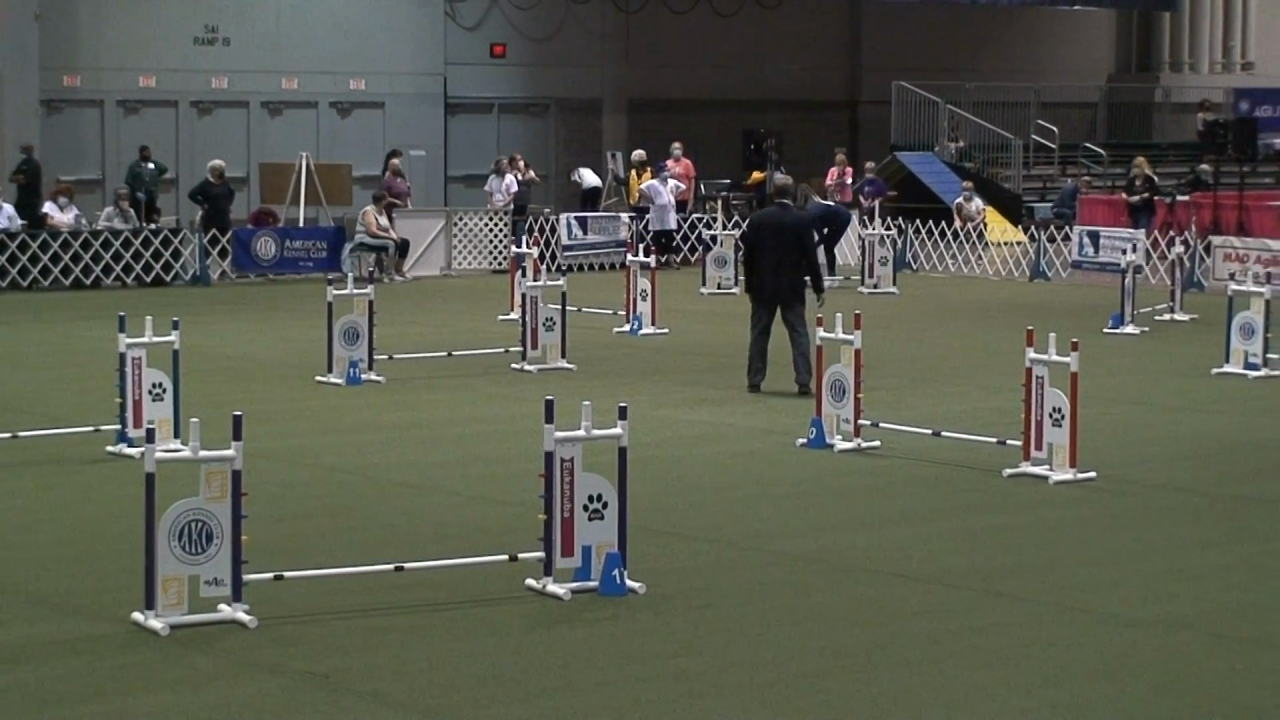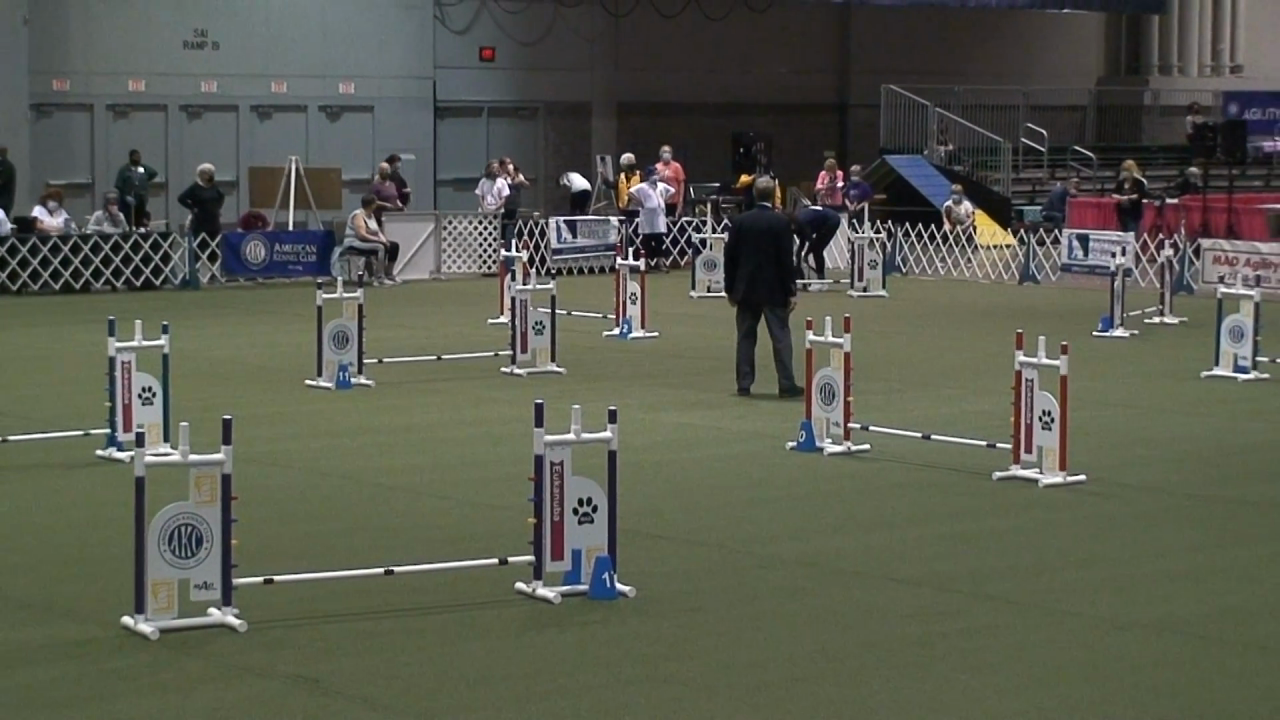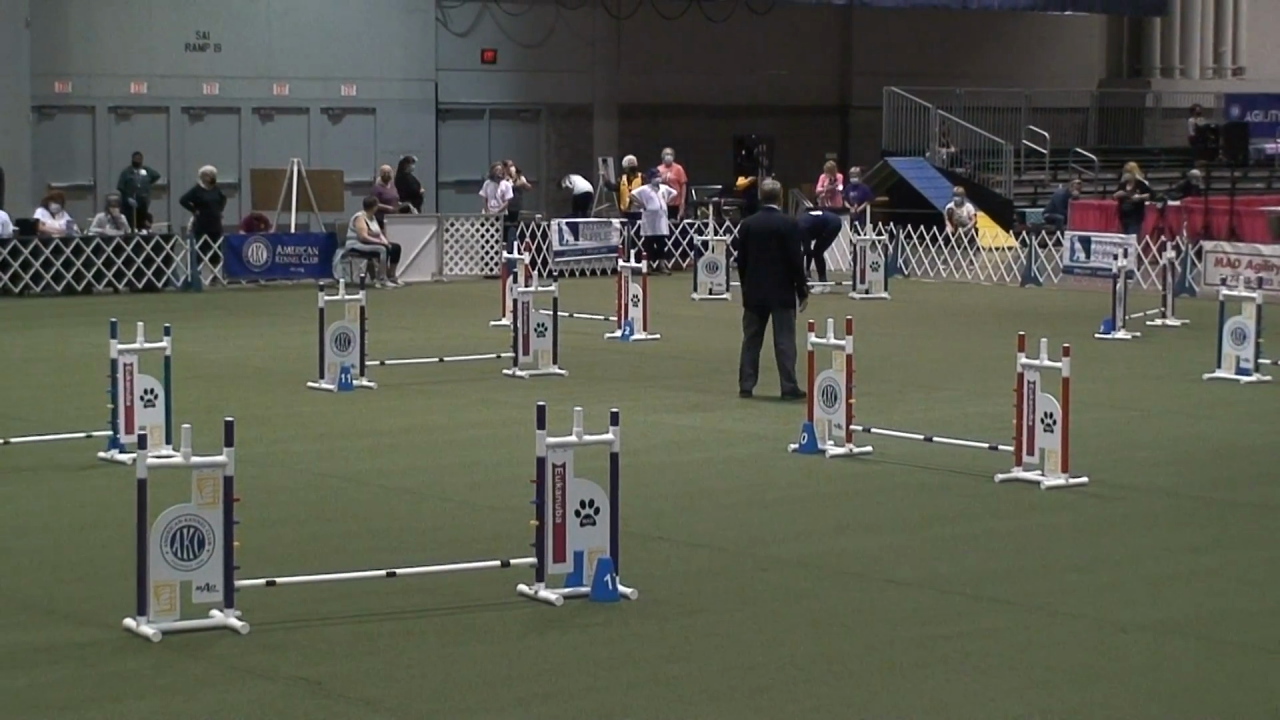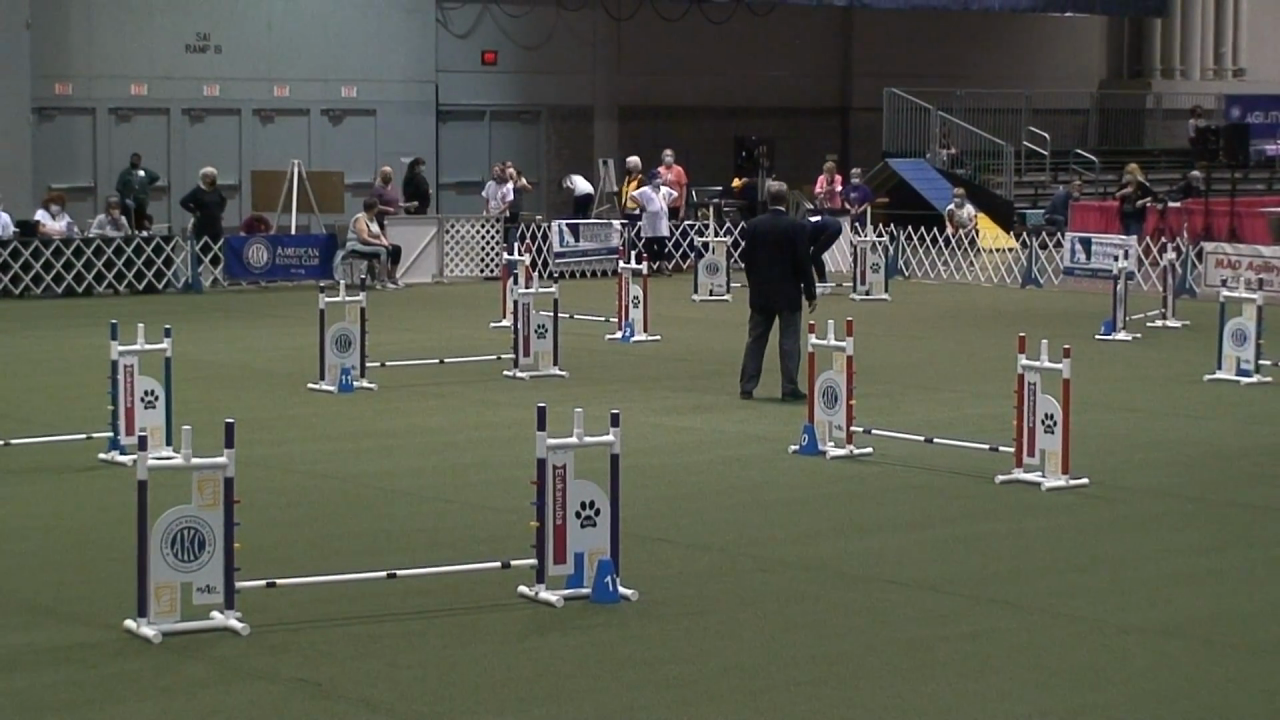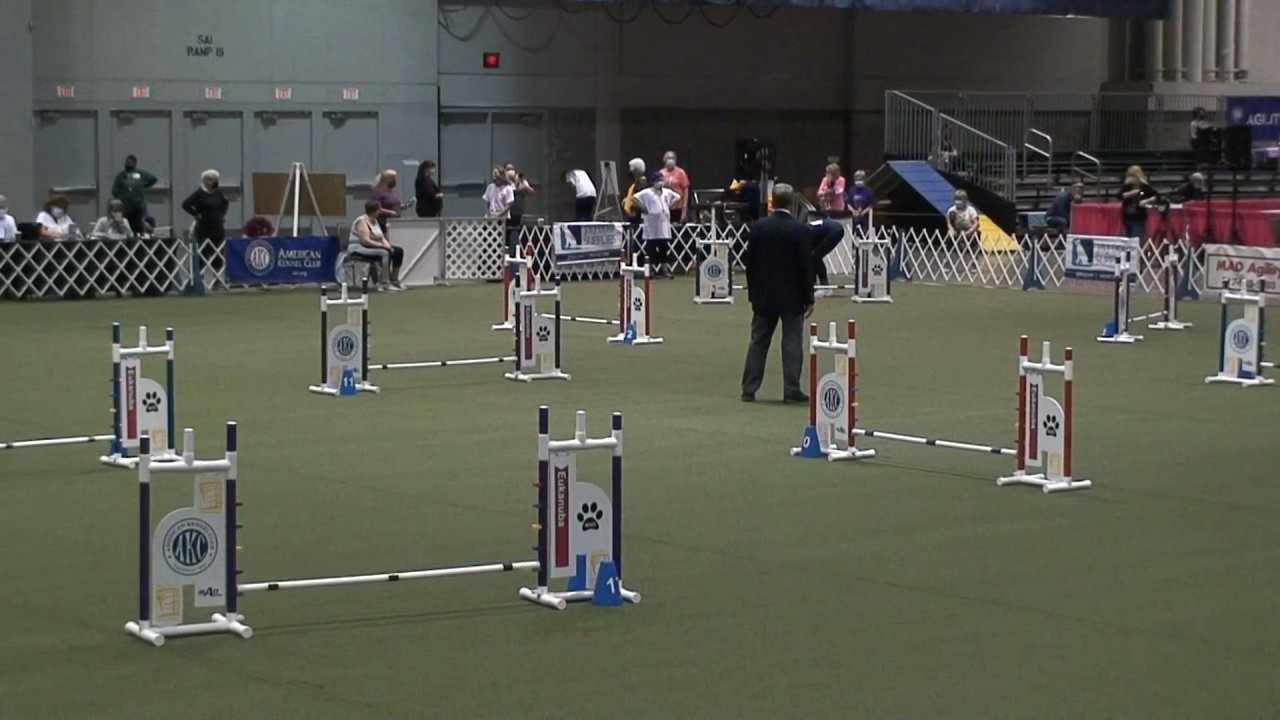
dt=0.3s
person 1, frame 1
left shoulder: (757, 218)
right shoulder: (802, 220)
left elbow: (748, 254)
right elbow: (810, 256)
left wrist: (750, 286)
right wrist: (818, 287)
left hip: (763, 286)
right hip: (792, 287)
left knee: (759, 334)
right knee: (799, 333)
left ankle: (754, 381)
right ankle: (803, 381)
person 1, frame 2
left shoulder: (739, 221)
right shoulder: (781, 221)
left elbow: (730, 256)
right elbow: (786, 259)
left wrist: (730, 288)
right wrist: (791, 291)
left hip: (745, 288)
right hip: (774, 289)
left knee: (745, 336)
right knee: (781, 337)
left ankle: (744, 384)
right ankle: (787, 385)
person 1, frame 3
left shoulder: (747, 224)
right shoulder: (789, 224)
left elbow: (740, 259)
right elbow: (796, 261)
left wrist: (747, 286)
right wrist: (802, 292)
left hip: (754, 291)
right hip: (782, 291)
left knee: (751, 339)
right knee: (784, 340)
left ankle: (746, 386)
right ankle: (788, 387)
person 1, frame 4
left shoulder: (753, 225)
right shoulder: (797, 226)
left elbow: (747, 260)
right elbow: (804, 262)
right wrist: (811, 293)
left hip: (760, 293)
right hip: (788, 294)
left knee: (755, 339)
right knee: (789, 341)
left ankle: (747, 387)
right ankle: (789, 388)
person 1, frame 5
left shoulder: (757, 227)
right shoulder: (800, 230)
left elbow: (749, 262)
right elbow: (805, 266)
left wrist: (753, 292)
right wrist: (809, 298)
left hip: (764, 295)
right hip: (792, 296)
left knee: (758, 341)
right knee: (792, 343)
left ankle: (749, 389)
right ankle: (791, 390)
